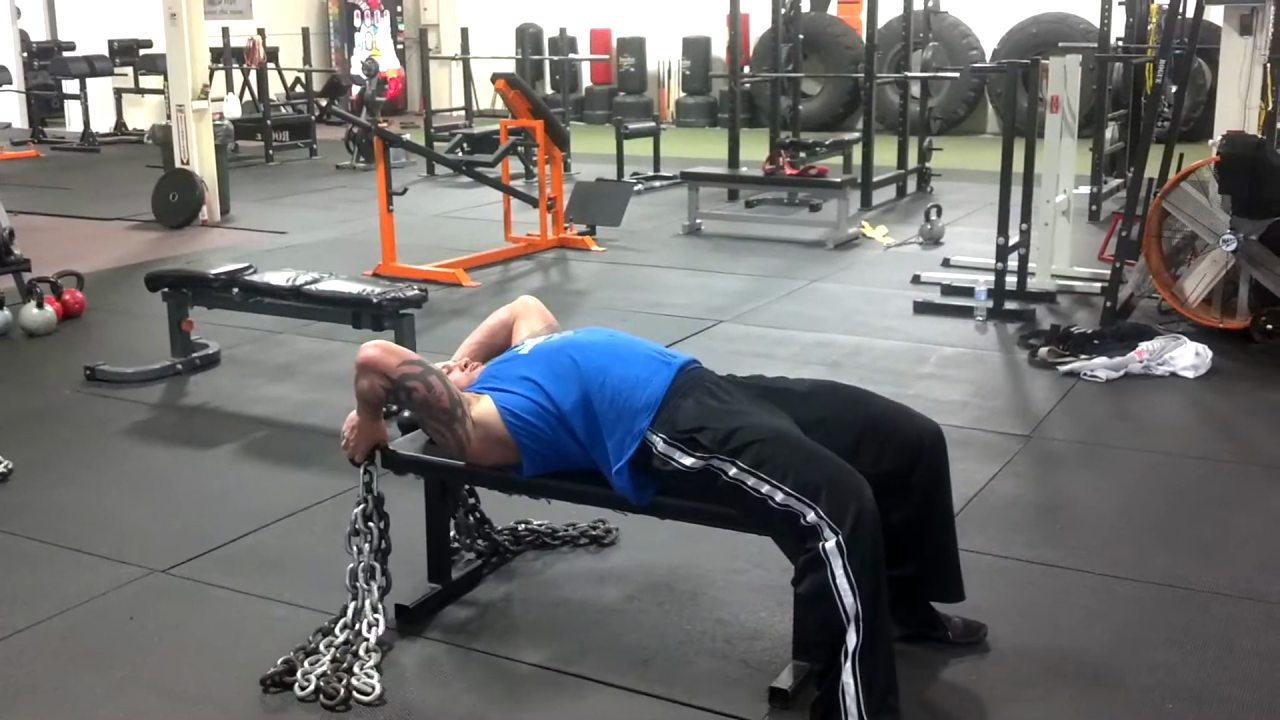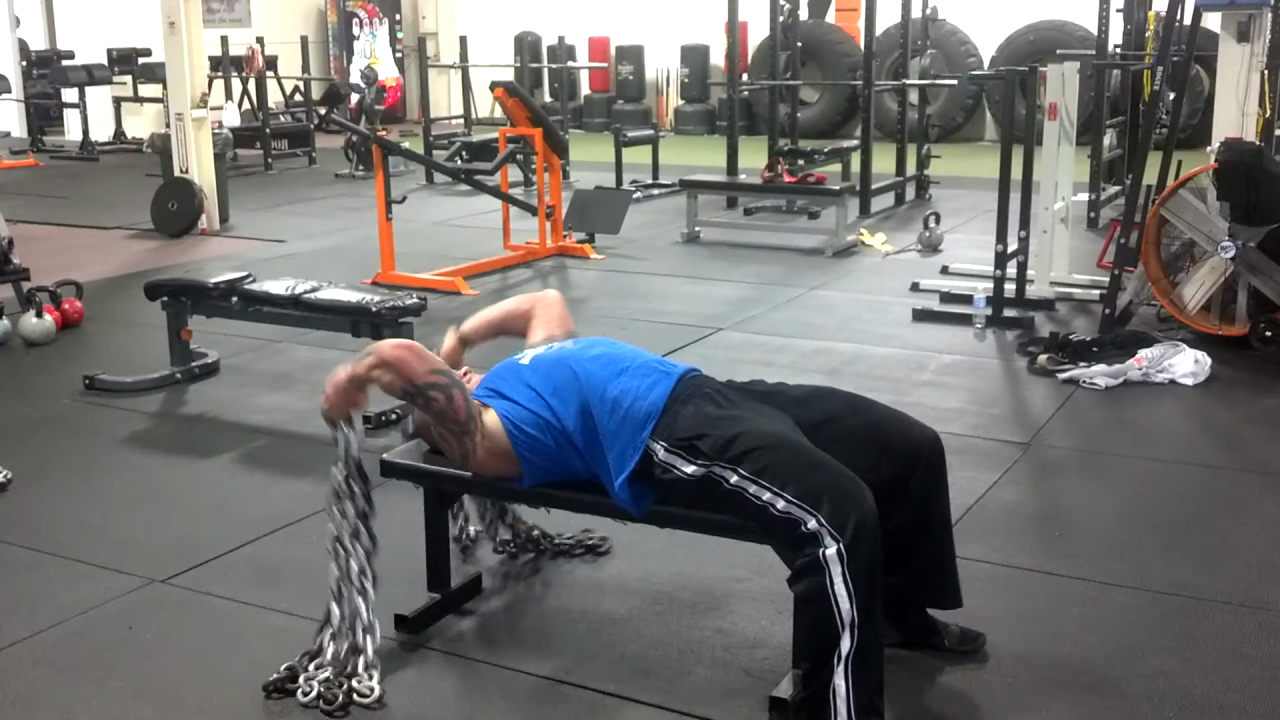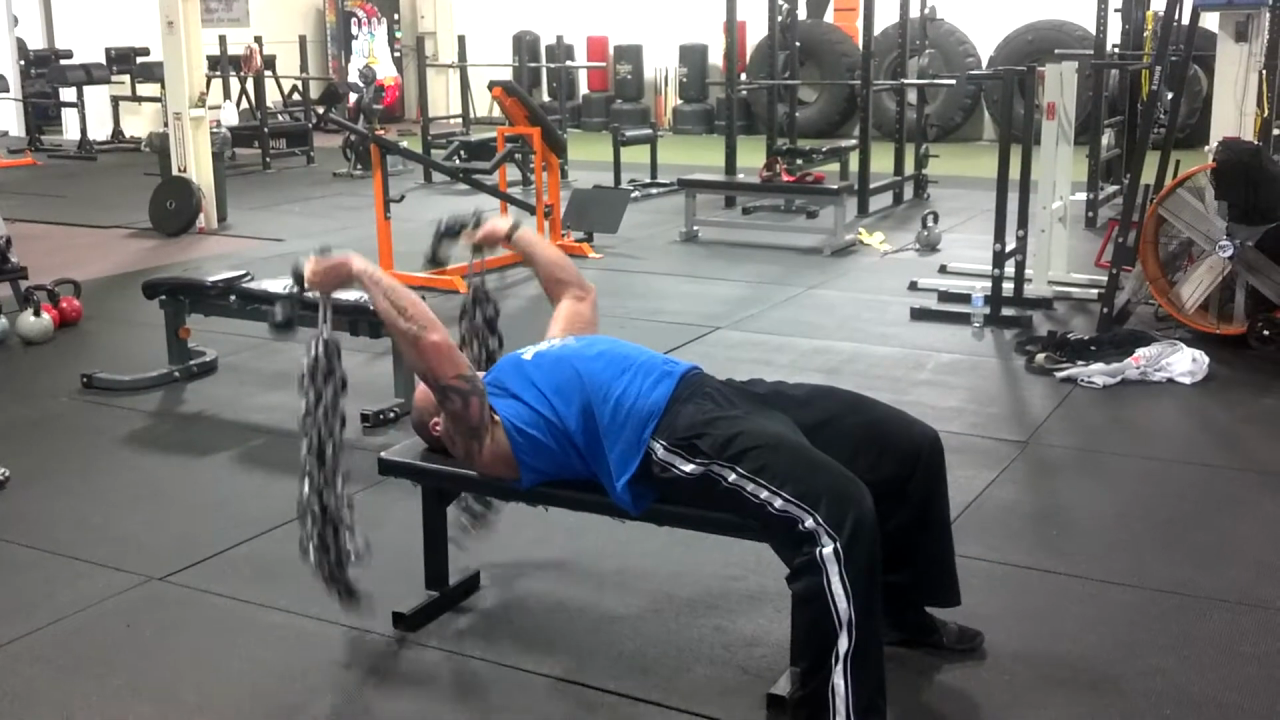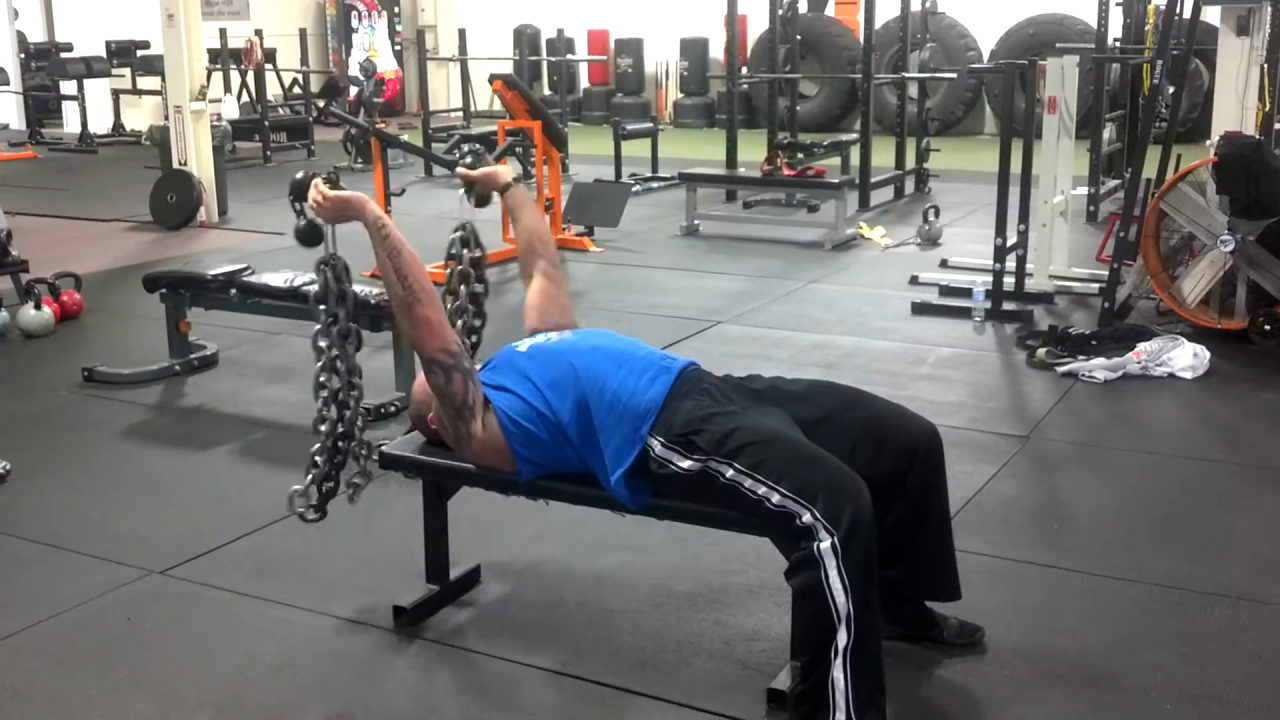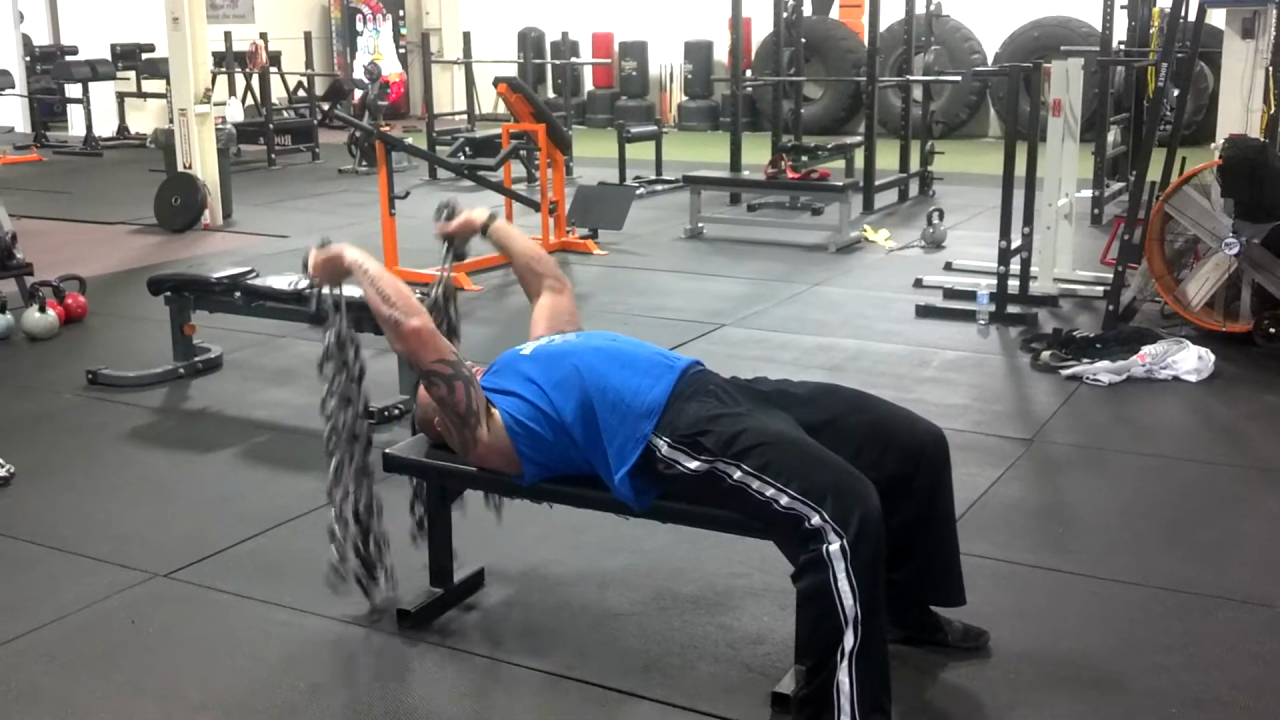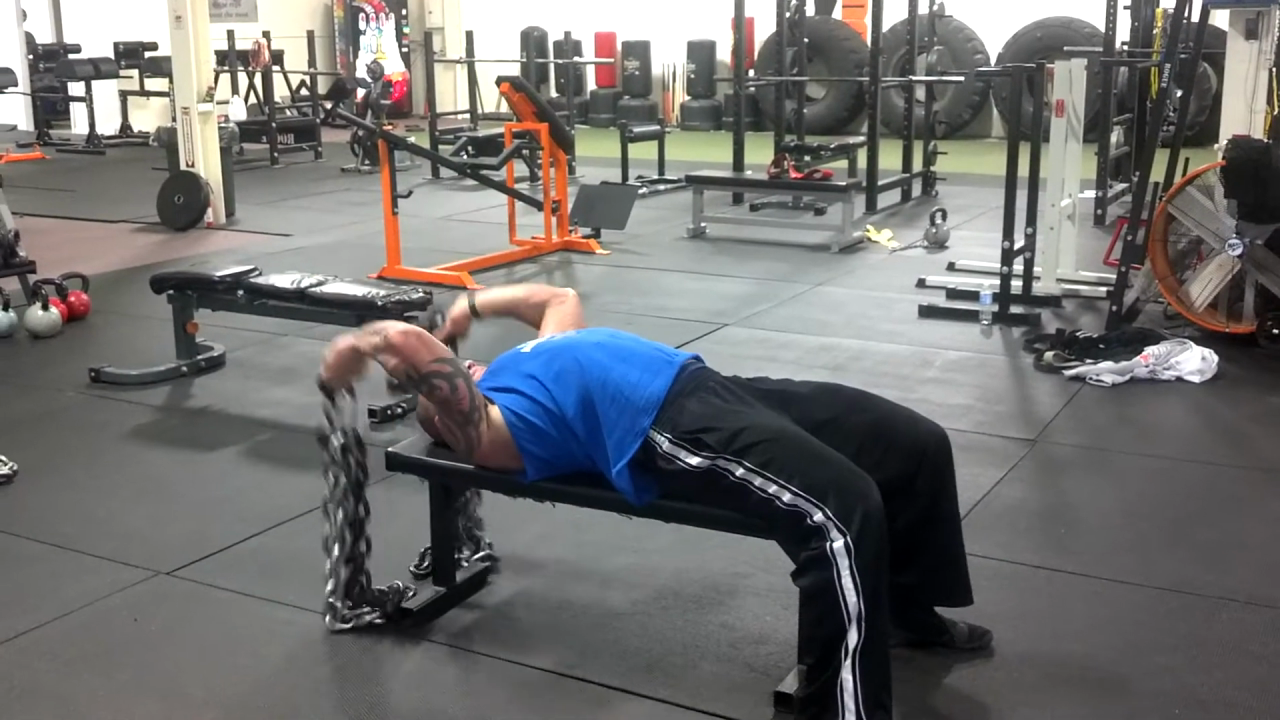
dt=0.3s
person 1, frame 1
left shoulder: (519, 369)
right shoulder: (479, 424)
left elbow: (525, 305)
right elbow: (378, 357)
left wrist: (458, 354)
right wrist: (368, 418)
left hip: (709, 386)
right hip: (673, 429)
left knee: (913, 441)
right knee: (840, 508)
left ankle: (905, 605)
person 1, frame 2
left shoulder: (528, 374)
right shoulder: (480, 436)
left elbow: (548, 302)
right elbow: (406, 361)
left wrist: (461, 336)
right wrist: (352, 379)
left hip: (713, 396)
right hip: (672, 437)
left knee: (912, 448)
right knee: (840, 514)
left ankle: (898, 611)
person 1, frame 3
left shoulder: (529, 378)
right shoulder: (484, 436)
left elbow: (577, 288)
right elbow: (431, 345)
left wrist: (509, 231)
right wrist: (353, 269)
left hip: (712, 393)
right hip: (672, 437)
left knee: (911, 446)
right knee: (837, 516)
left ankle: (899, 610)
person 1, frame 4
left shoulder: (526, 360)
right shoulder: (480, 426)
left elbow: (543, 270)
right elbow: (423, 320)
left wrist: (509, 186)
right wrist: (365, 212)
left hip: (711, 389)
right hip: (667, 434)
left knee: (909, 442)
right knee: (834, 509)
left ankle: (897, 605)
person 1, frame 5
left shoulder: (527, 365)
right shoulder: (483, 430)
left elbow: (551, 285)
right elbow: (415, 330)
left wrist: (487, 222)
right wrist: (352, 258)
left hip: (712, 389)
right hip: (673, 433)
left knee: (915, 446)
right knee: (843, 513)
left ankle: (904, 610)
person 1, frame 6
left shoulder: (528, 370)
right shoulder: (486, 427)
left elbow: (561, 296)
right elbow: (408, 345)
left wrist: (470, 304)
right wrist: (351, 348)
left hip: (713, 387)
right hip: (670, 429)
left knee: (919, 446)
right knee: (845, 510)
left ankle: (906, 611)
